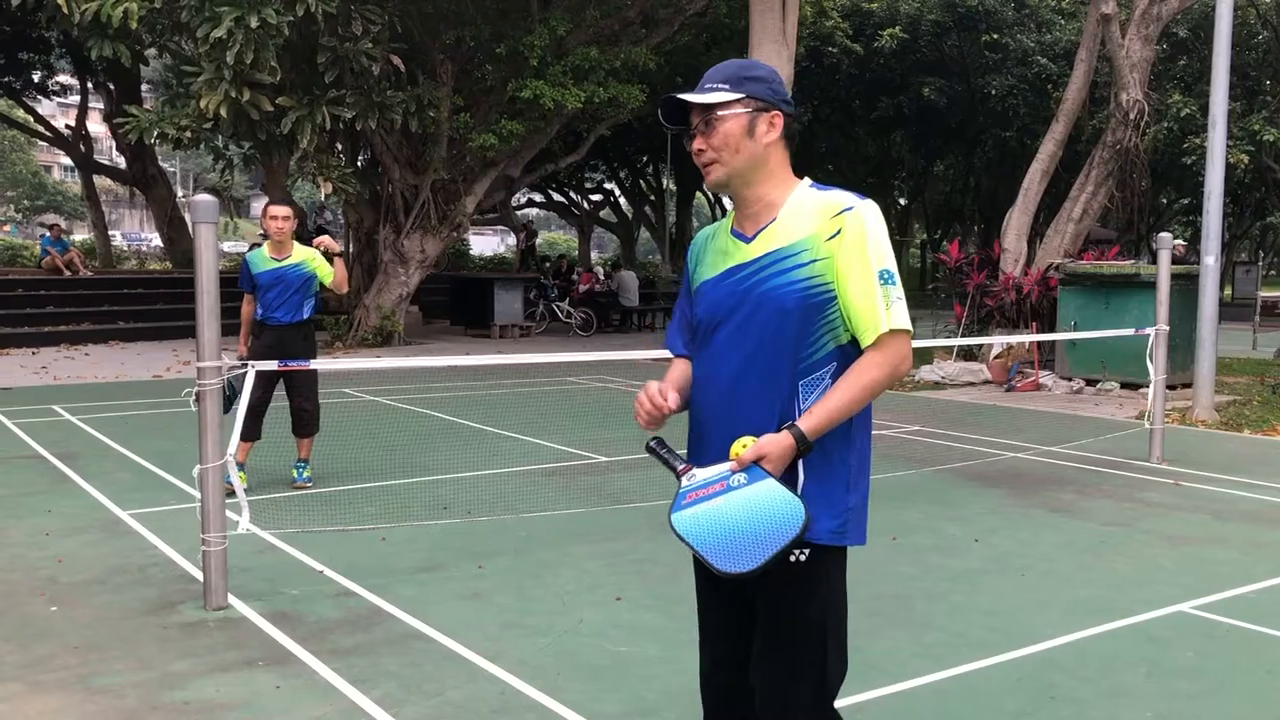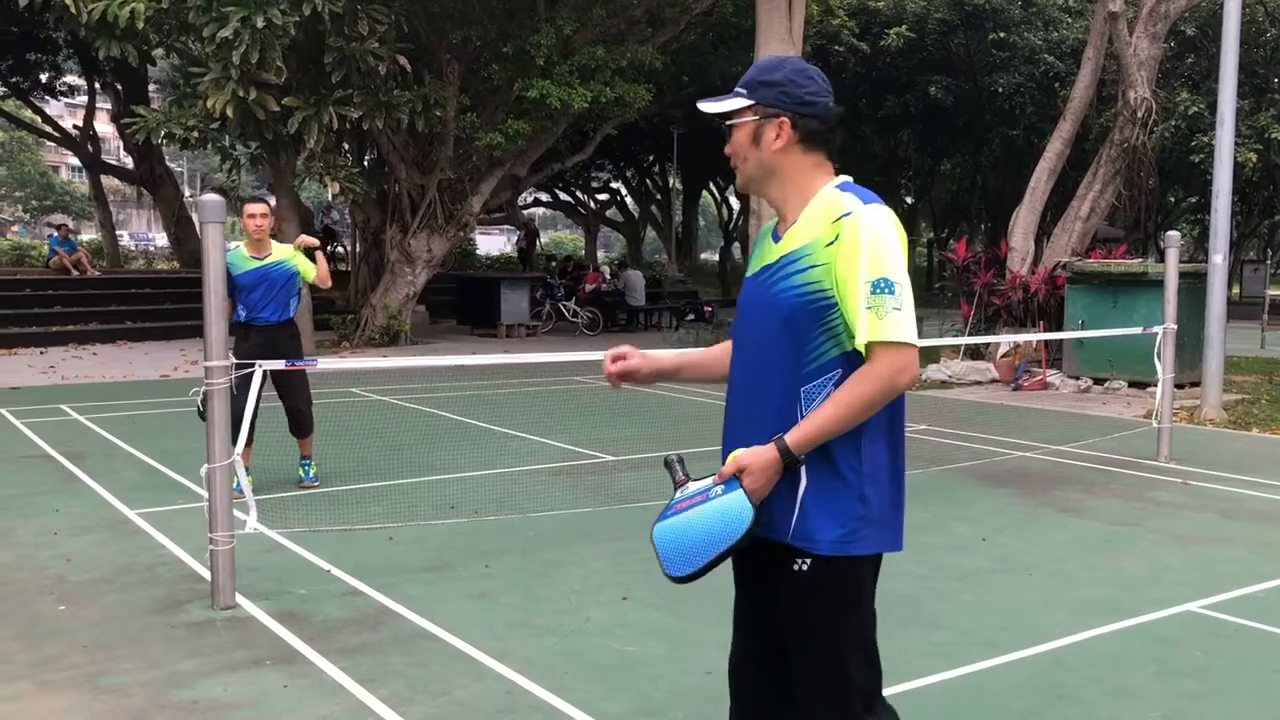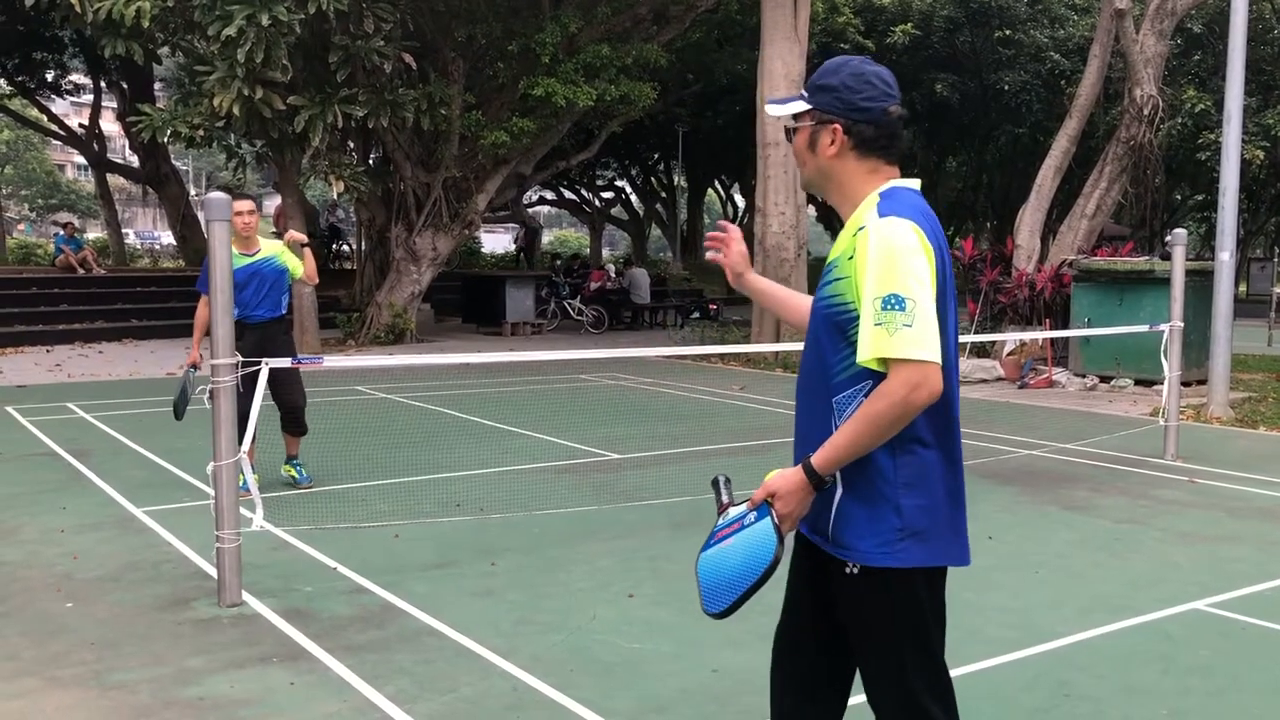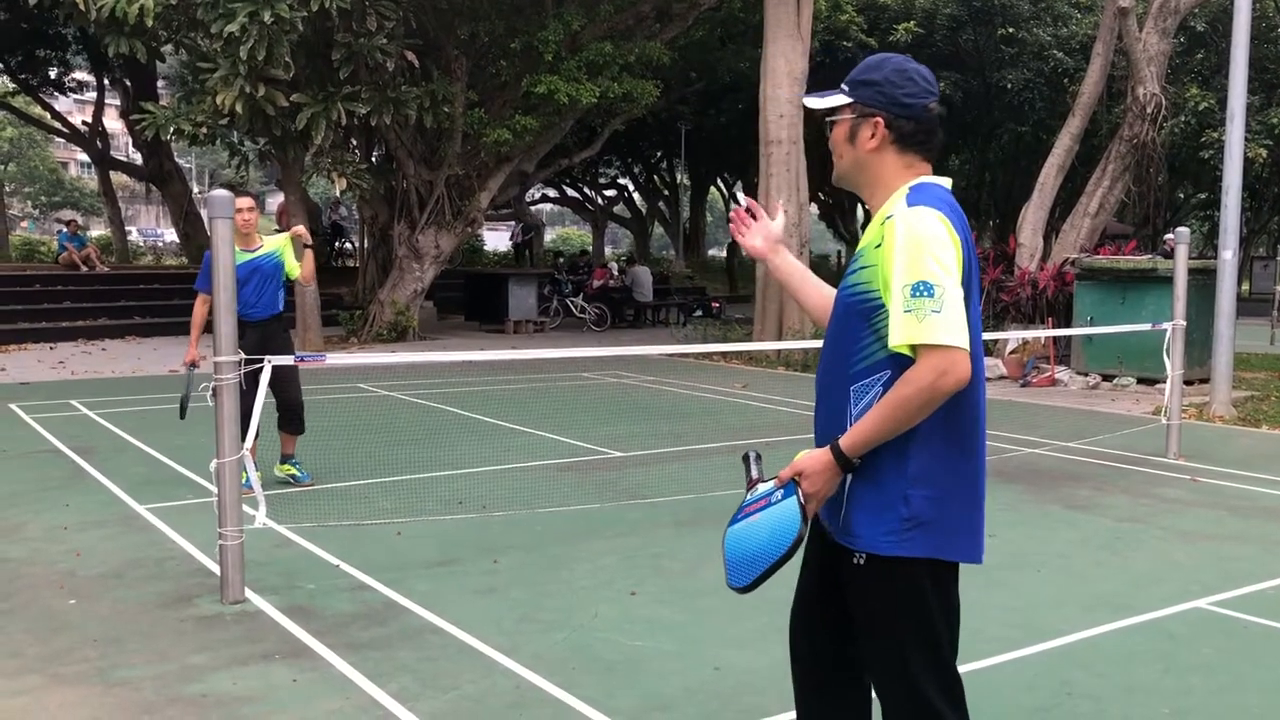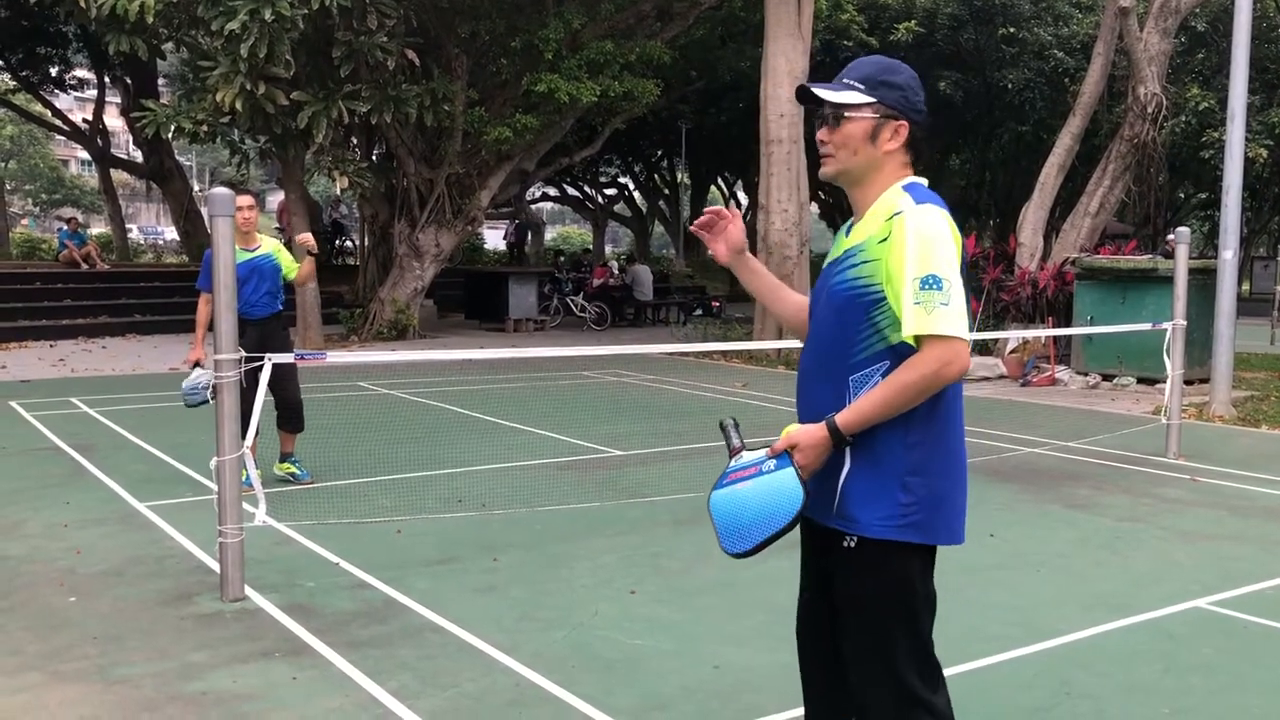
dt=0.3s
person 1, frame 1
left shoulder: (844, 220)
right shoulder: (706, 245)
left elbow: (891, 351)
left wrist: (794, 436)
right wrist: (664, 392)
left hip: (803, 510)
person 1, frame 2
left shoulder: (859, 223)
right shoulder: (772, 237)
left elbow: (896, 364)
left wrist: (783, 449)
right wrist: (659, 364)
left hip: (832, 516)
right hip: (771, 511)
person 1, frame 3
left shoulder: (890, 230)
right shoulder: (865, 227)
left elbow: (917, 381)
left wrist: (809, 473)
right wrist: (749, 282)
left hip: (887, 525)
right hip: (835, 516)
person 1, frame 4
left shoulder: (917, 221)
right shoulder: (897, 221)
left elbow: (947, 367)
left wrist: (838, 455)
right wrist: (773, 255)
left hip: (902, 514)
right hip: (855, 506)
right knee: (818, 646)
person 1, frame 5
left shoulder: (916, 220)
right shoulder: (861, 227)
left elbow: (947, 356)
right elbow: (820, 325)
left wrist: (833, 429)
right wrist: (741, 263)
left hip: (886, 501)
right hip: (837, 495)
right knee: (825, 662)
person 2, frame 1
left shoulder: (310, 256)
right shoulder: (253, 259)
left elbow: (341, 288)
right elbow: (249, 302)
left wrist: (337, 253)
right wrist: (243, 341)
left hip: (299, 337)
right hip: (264, 337)
left knee: (305, 405)
right knee: (253, 404)
left ankle: (302, 465)
right ankle: (239, 469)
person 2, frame 2
left shoulder: (290, 253)
right shoulder: (231, 260)
left elbow: (324, 282)
right elbow: (225, 304)
left wrist: (317, 248)
left hip: (284, 336)
right hip: (249, 339)
left knee: (299, 404)
right knee: (241, 408)
left ankle: (306, 462)
right ankle: (242, 473)
person 2, frame 3
left shoulder: (278, 249)
left elbow: (311, 279)
right elbow: (206, 304)
left wrist: (305, 245)
right wrist: (196, 347)
left hip: (278, 333)
right hip: (243, 337)
left knee: (294, 401)
right knee: (243, 407)
left ankle: (292, 463)
right ankle: (248, 472)
person 2, frame 4
left shoulder: (277, 246)
left elbow: (306, 279)
right elbow: (203, 302)
left wrist: (307, 244)
right wrist: (193, 345)
left hip: (276, 331)
right hip: (241, 334)
left knee: (291, 400)
right knee: (244, 405)
left ankle: (287, 463)
right ankle: (250, 469)
person 2, frame 5
left shoulder: (274, 247)
right shoulder: (216, 254)
left elbow: (301, 280)
right elbow: (206, 301)
left wrist: (311, 253)
right wrist: (198, 345)
left hip: (274, 329)
right hip: (240, 333)
left knee: (290, 398)
right knee: (244, 403)
left ankle: (287, 461)
